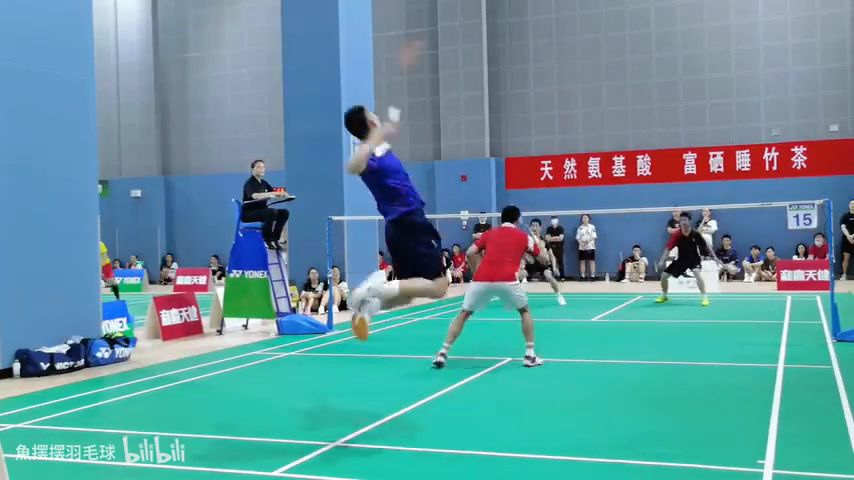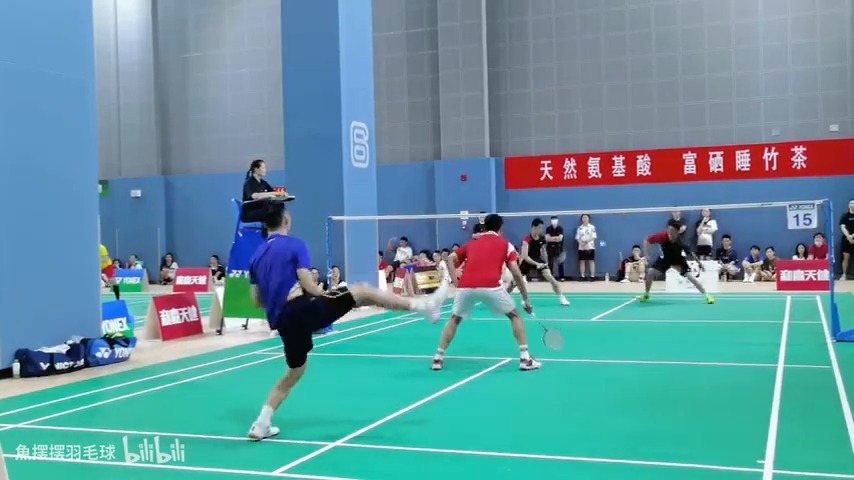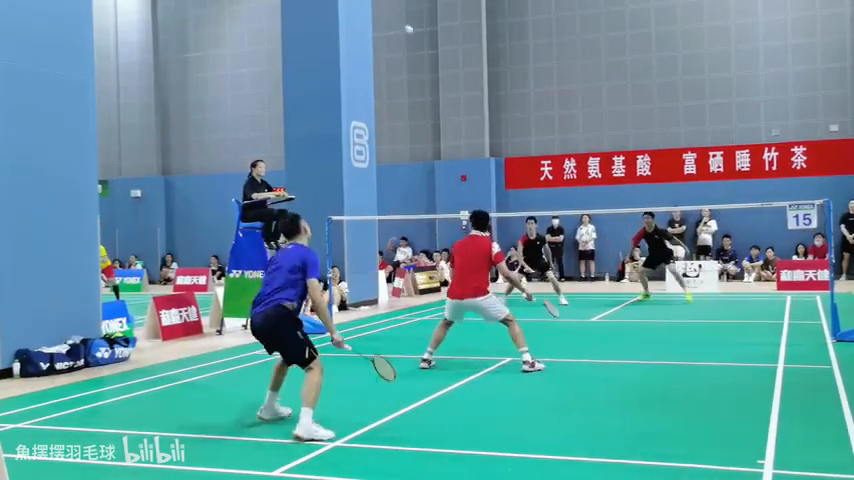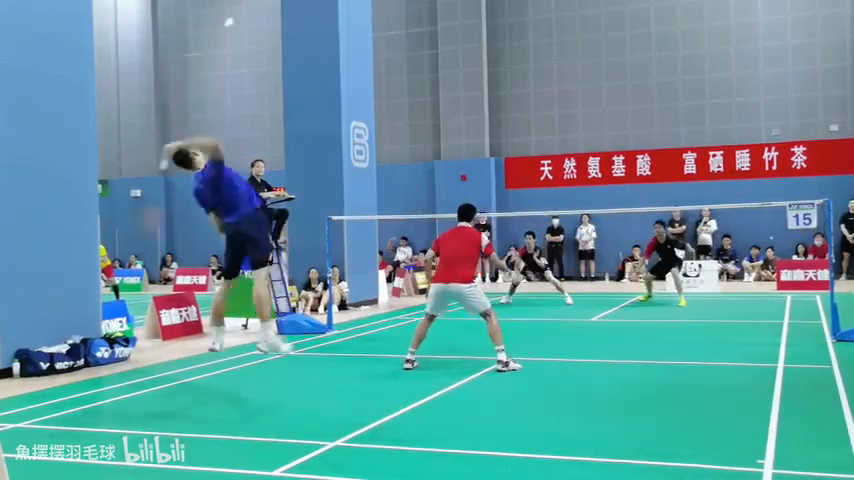
dt=0.5s
person 1, frame 1
left shoulder: (379, 149)
right shoulder: (370, 158)
right elbow: (353, 167)
right wrist: (373, 139)
left hip: (398, 227)
right hip: (410, 222)
left knee: (406, 288)
right knee: (437, 287)
left ankle: (366, 299)
right ankle: (373, 288)
person 1, frame 2
left shoulder: (257, 255)
right shoulder: (294, 245)
left elbow: (256, 299)
right elbow: (309, 286)
right wrist: (327, 297)
left hip: (283, 320)
right hip: (303, 308)
left knee: (294, 372)
right knee: (363, 292)
left ankle: (261, 424)
person 1, frame 3
left shoulder: (277, 256)
right shoulder: (307, 255)
right elbow: (316, 296)
right wrist: (332, 331)
left hip: (257, 319)
right hip: (280, 318)
left knee: (289, 357)
right knee: (314, 367)
left ankle: (269, 407)
right ankle: (306, 425)
person 1, frame 4
left shoulder: (199, 188)
right shoulder: (214, 170)
right elbow: (213, 145)
right wrist: (183, 144)
left hip: (235, 227)
right hip: (253, 224)
left knee: (226, 284)
right knee: (260, 278)
left ankle: (216, 336)
right ankle: (268, 337)
person 2, frame 1
left shoulder: (489, 234)
right shoulder: (524, 237)
left elbow: (470, 254)
right elbow: (545, 259)
left wrist: (475, 268)
right wrist: (541, 245)
left hip: (481, 280)
right hip: (507, 281)
left knee: (464, 314)
right knee: (525, 311)
left ankle: (443, 352)
right ankle: (530, 356)
person 2, frame 2
left shoulder: (471, 243)
right shoulder: (505, 244)
left elbow: (451, 259)
right elbow: (516, 272)
left wrist: (456, 281)
right wrist: (526, 299)
left hip: (465, 287)
right hip: (490, 287)
left knee: (455, 319)
right knee: (515, 316)
left ankle: (438, 358)
right ankle: (525, 359)
person 2, frame 3
left shoulder: (457, 245)
right shoulder: (490, 245)
right elbow: (506, 273)
right wrist: (524, 290)
left hip: (455, 296)
right hip: (479, 297)
left knee: (445, 323)
right knee: (511, 322)
left ankle: (427, 358)
right ankle: (527, 360)
person 2, frame 4
left shoulder: (445, 235)
right shoulder: (479, 236)
left elbow: (428, 258)
right elbow: (497, 264)
left wrist: (430, 280)
right wrist: (505, 268)
left hip: (440, 283)
right hip: (464, 284)
left knee: (428, 318)
right knee: (490, 315)
left ankle: (410, 358)
right ankle: (502, 359)
